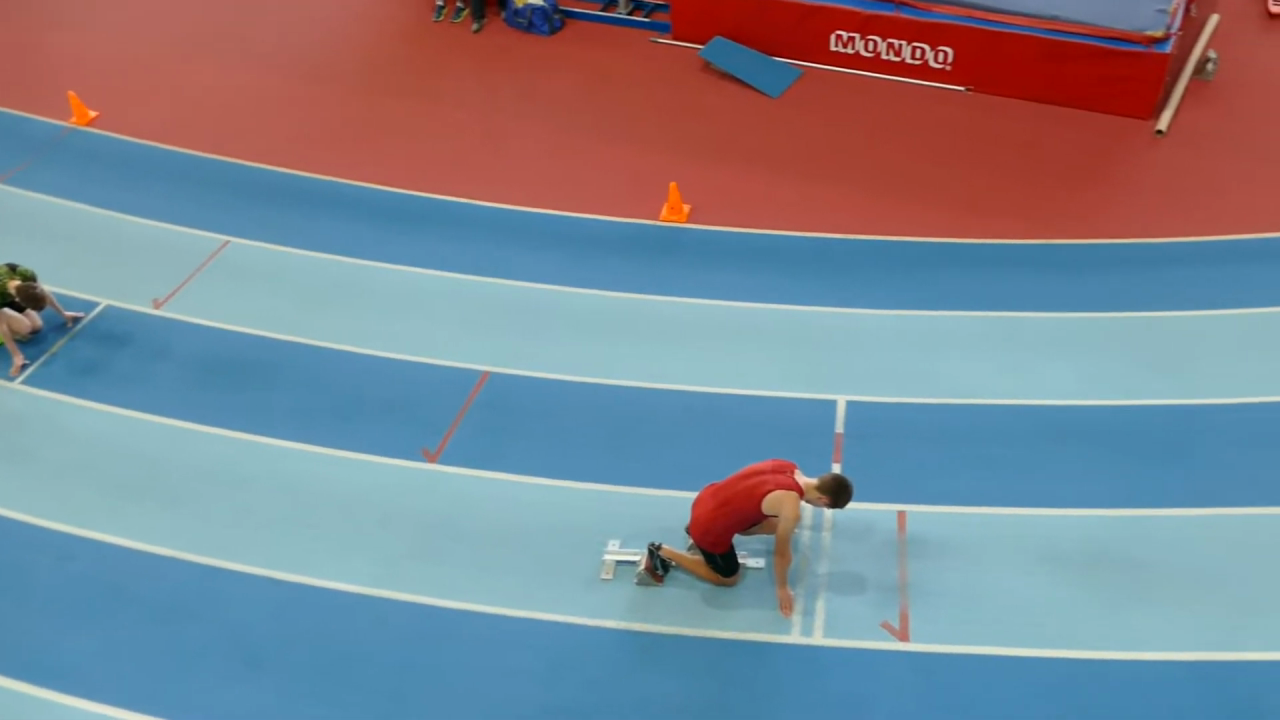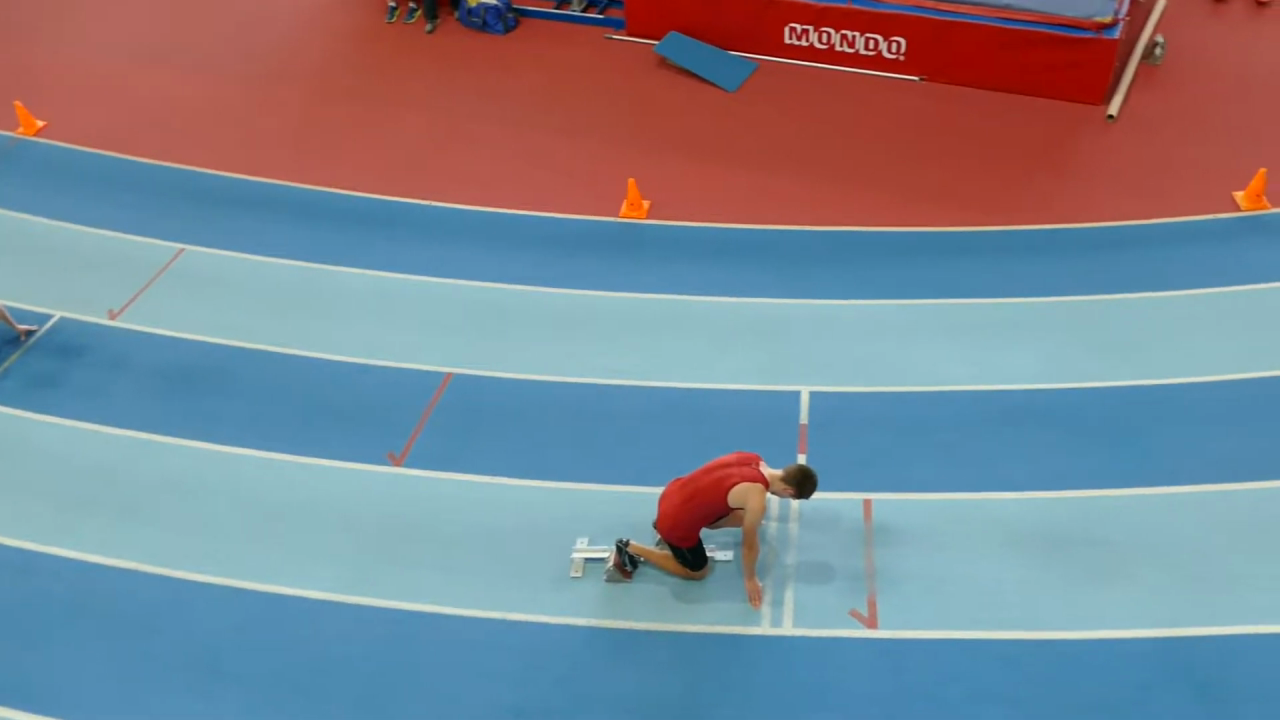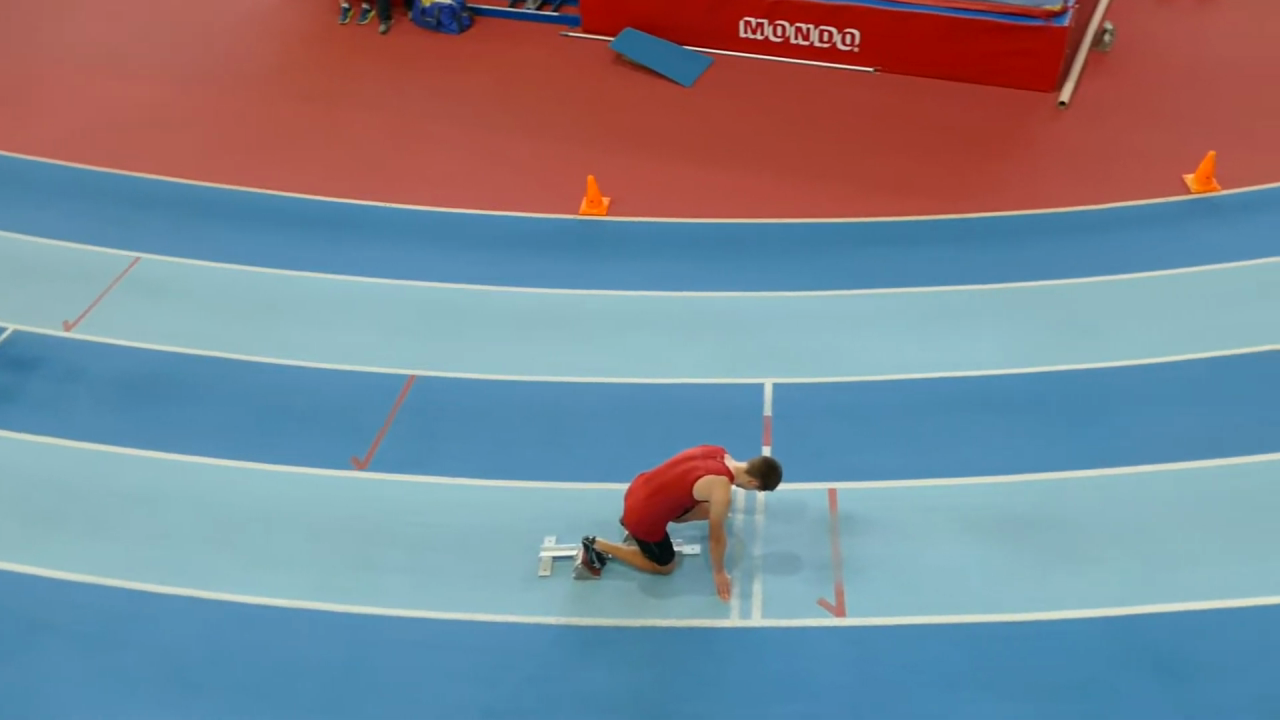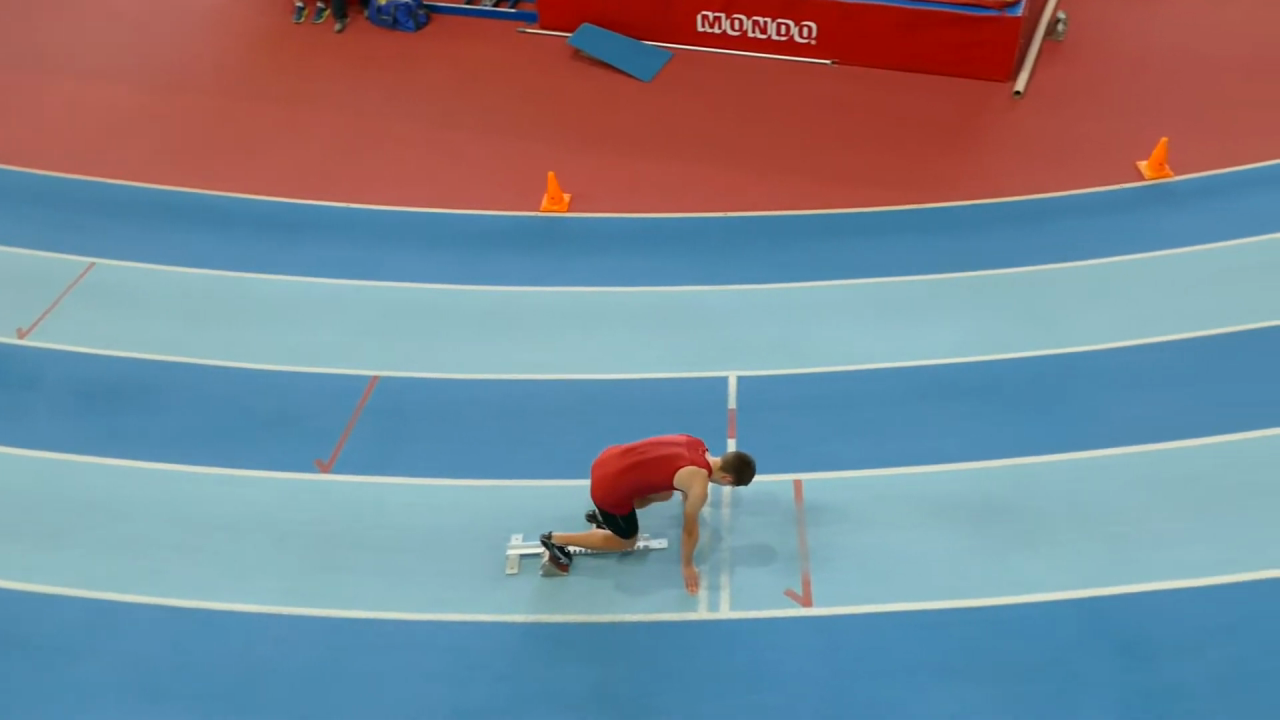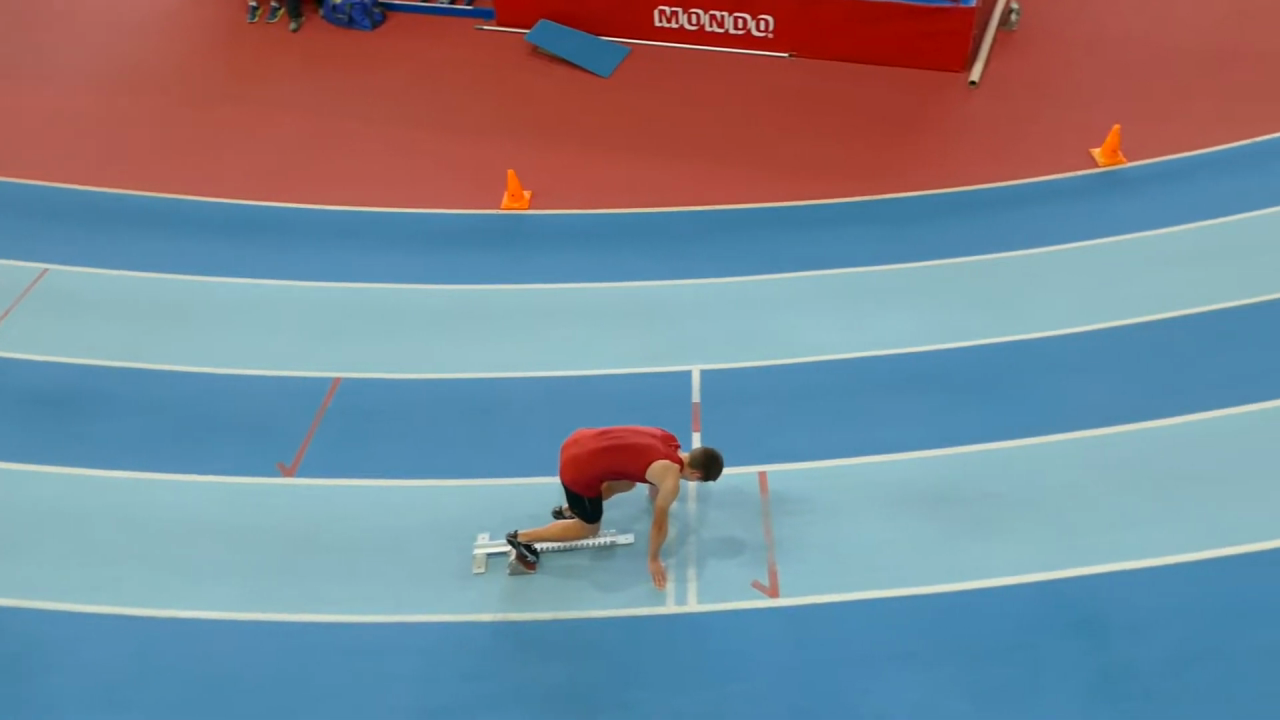
dt=0.3s
person 1, frame 1
left shoulder: (791, 468)
right shoulder: (791, 508)
right elbow: (781, 553)
left wrist: (784, 527)
right wrist: (782, 588)
left hip: (707, 498)
right hip: (709, 527)
left knee: (772, 525)
right knee: (729, 578)
right ankle: (662, 553)
person 1, frame 2
left shoulder: (755, 460)
right shoulder: (757, 500)
right elbow: (749, 545)
left wrist: (751, 520)
right wrist: (750, 580)
left hip: (673, 494)
right hip: (676, 523)
left knee: (739, 517)
right knee: (698, 572)
right ankle: (630, 549)
person 1, frame 3
left shoulder: (721, 454)
right shoulder: (721, 492)
right elbow: (717, 537)
left wrist: (718, 512)
right wrist: (719, 573)
left hip: (640, 488)
right hip: (642, 516)
left knee: (706, 511)
right knee: (665, 567)
right ankle: (596, 545)
person 1, frame 4
left shoulder: (698, 445)
right shoulder: (699, 486)
right elbow: (690, 530)
left wrist: (689, 502)
right wrist: (687, 566)
left hip: (608, 460)
right hip: (610, 488)
right knee: (627, 541)
left ankle: (601, 513)
right ankle: (555, 540)
person 1, frame 5
left shoulder: (670, 442)
right shoulder: (671, 480)
right elbow: (659, 524)
left wrist: (655, 494)
right wrist: (653, 560)
left hip: (579, 441)
right hip: (578, 468)
right knee: (590, 527)
left ankle: (567, 510)
right ankle: (521, 538)
